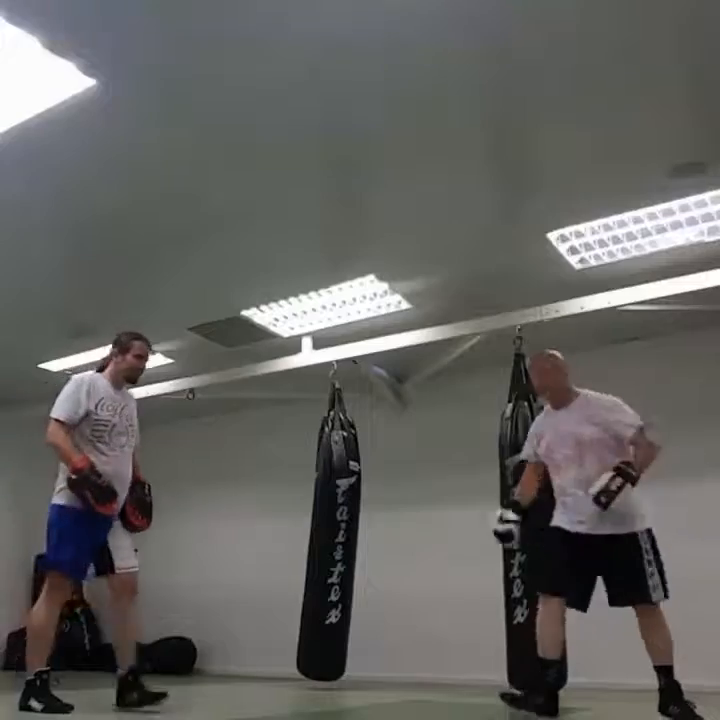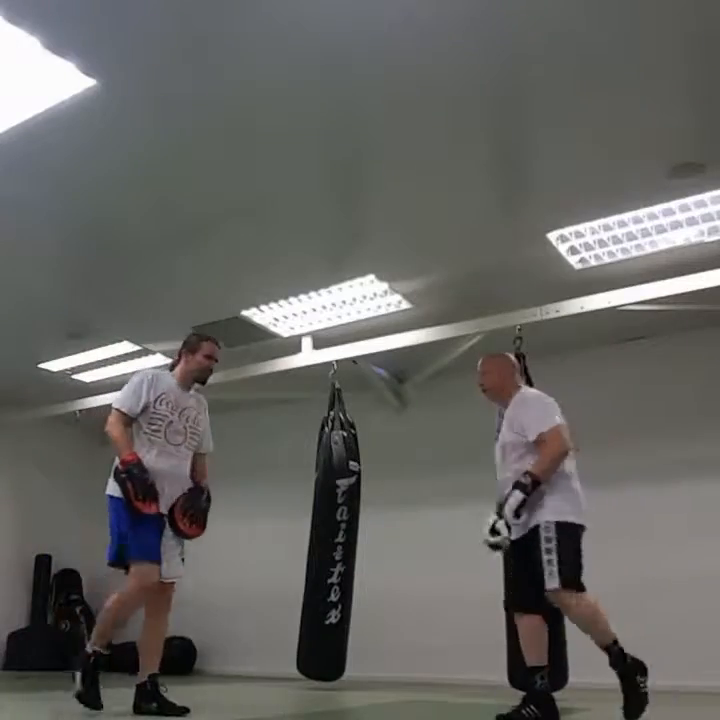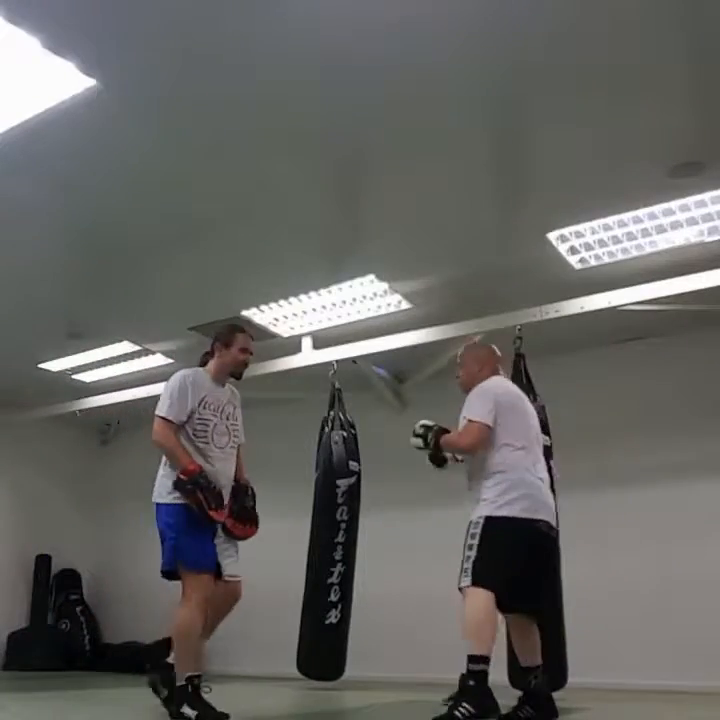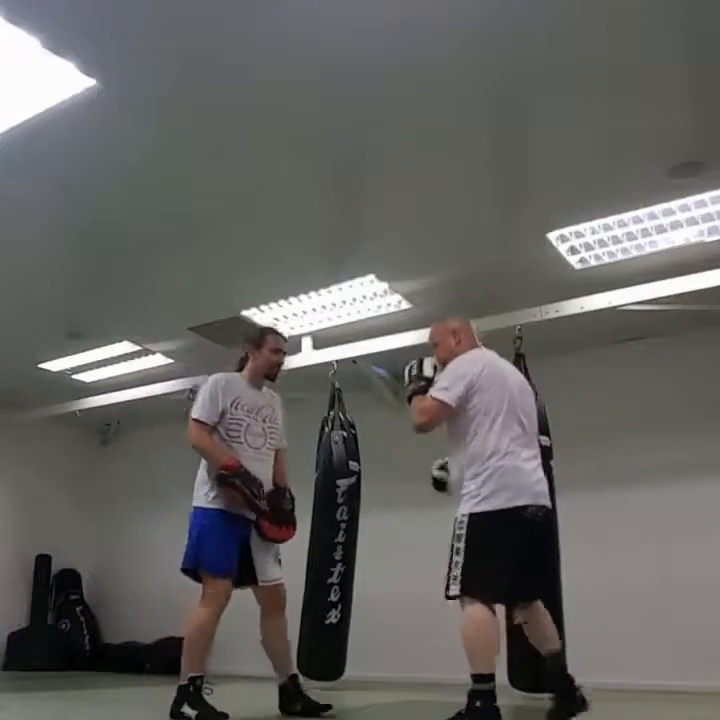
dt=0.4s
person 1, frame 1
left shoulder: (128, 400)
right shoulder: (84, 384)
right elbow: (55, 432)
left wrist: (140, 485)
right wrist: (84, 470)
left hip: (114, 508)
right hip: (78, 504)
left knee: (127, 587)
right knee: (57, 590)
left ankle: (128, 682)
right ankle: (35, 684)
person 1, frame 2
left shoulder: (199, 405)
right shoulder: (149, 381)
right elbow: (114, 424)
right wrist: (133, 466)
left hip: (168, 505)
right hip: (132, 496)
left knee: (163, 595)
right knee: (144, 582)
right ankle: (91, 657)
person 1, frame 3
left shoulder: (233, 397)
right shoulder: (187, 380)
right elbow: (161, 432)
left wrist: (244, 489)
right wrist: (194, 473)
left hip: (215, 508)
right hip: (182, 501)
left knee: (229, 592)
right knee: (198, 591)
left ankle: (169, 669)
person 1, frame 4
left shoulder: (273, 402)
right shoulder: (220, 384)
right elbow: (196, 435)
left wrist: (283, 493)
right wrist: (233, 471)
left hip: (257, 512)
right hip: (218, 507)
left knee: (274, 598)
right knee: (215, 594)
person 2, frame 1
left shoulder: (604, 407)
right shoulder: (540, 425)
left elbow: (649, 444)
right elbow: (532, 475)
left wrist: (625, 476)
right wrist: (514, 508)
left hip: (623, 524)
right hip: (569, 526)
left knee: (648, 604)
right knee: (550, 597)
right ankle: (546, 689)
person 2, frame 2
left shoulder: (529, 402)
right shoulder: (512, 414)
left elbow: (559, 445)
left wrist: (524, 486)
right wrist: (501, 517)
left hip: (553, 514)
right hip: (527, 523)
left knee: (560, 591)
right knee: (524, 609)
left ankle: (624, 665)
person 2, frame 3
left shoulder: (487, 390)
right shoulder: (515, 396)
left elbow: (469, 440)
left wrist: (435, 439)
right wrist: (446, 449)
left hip: (506, 508)
right hip: (536, 513)
left knee: (478, 588)
right knee: (516, 606)
person 2, frame 4
left shoulder: (465, 365)
right shoulder: (511, 373)
left elbow: (422, 419)
left wrist: (417, 387)
right wrist: (459, 461)
left hip: (493, 499)
right hip: (530, 498)
left knee: (474, 596)
right knee: (524, 597)
right ankle: (564, 686)
